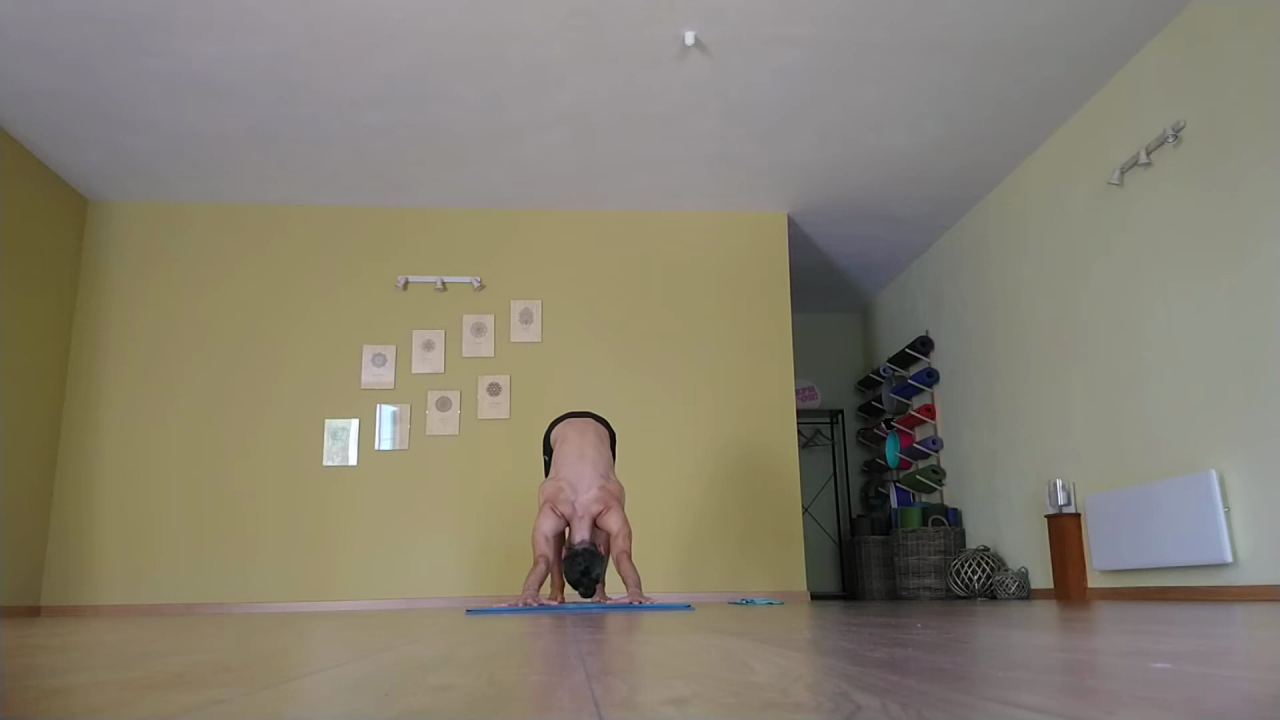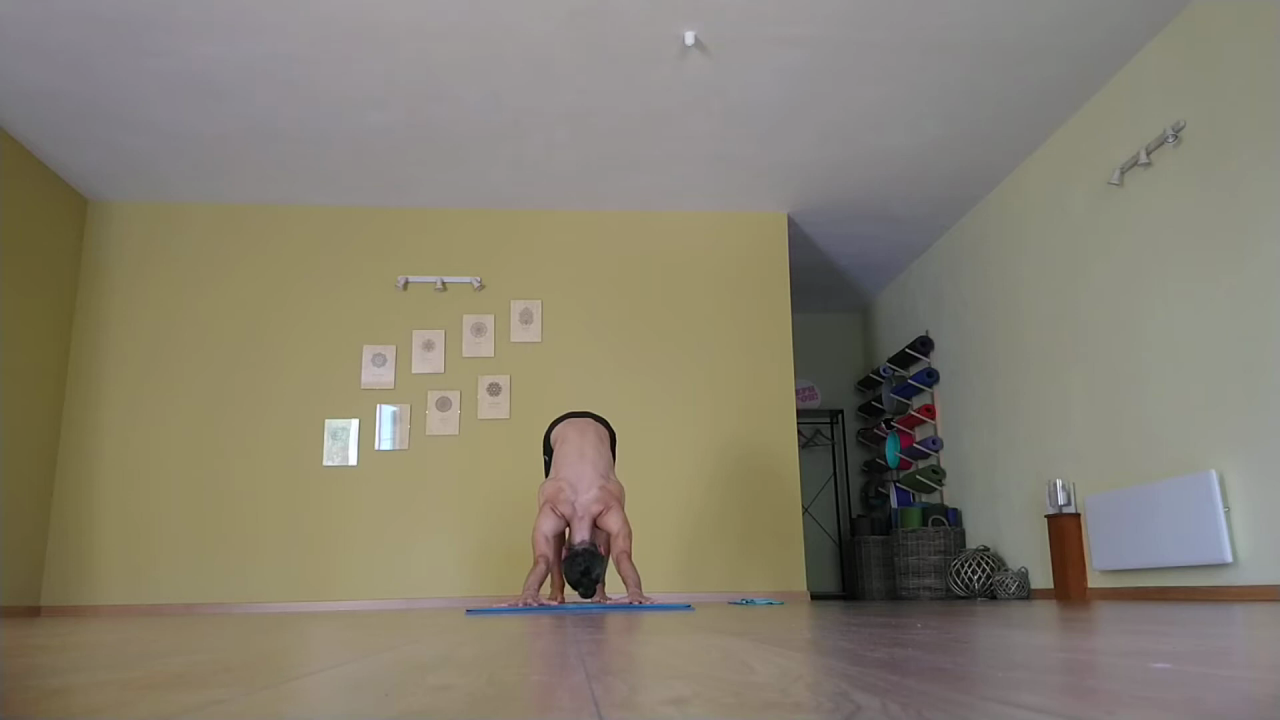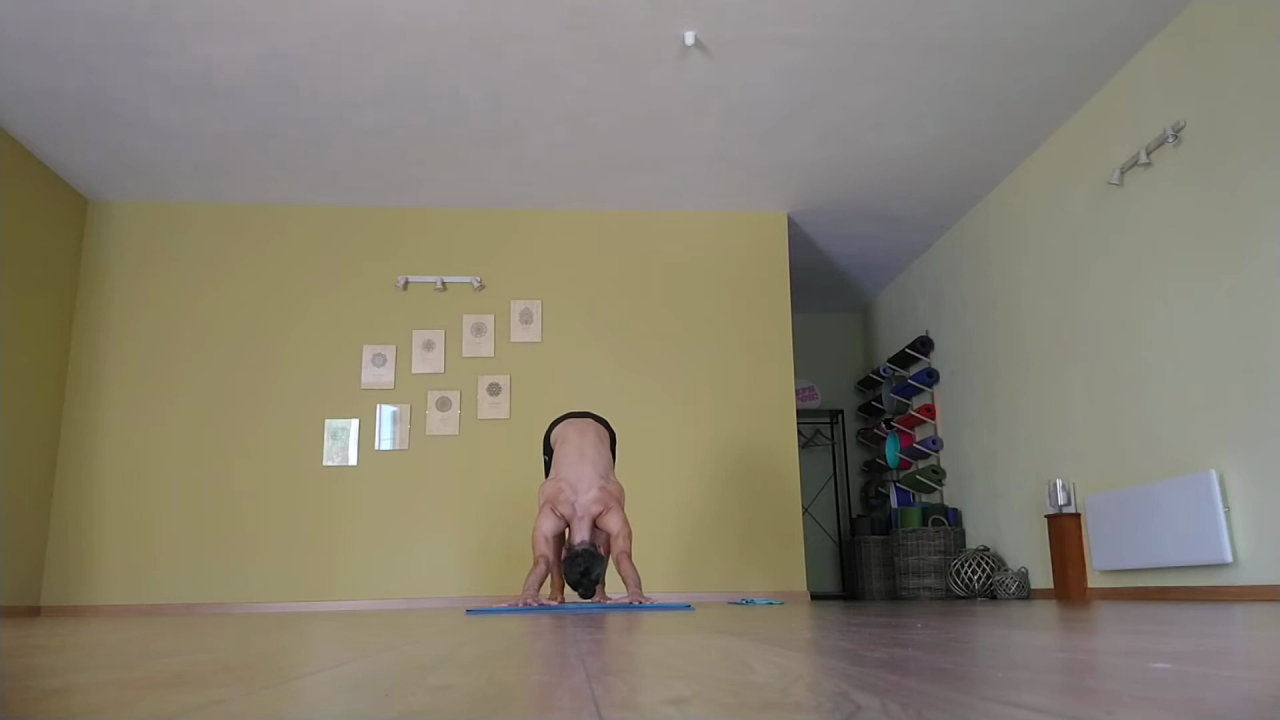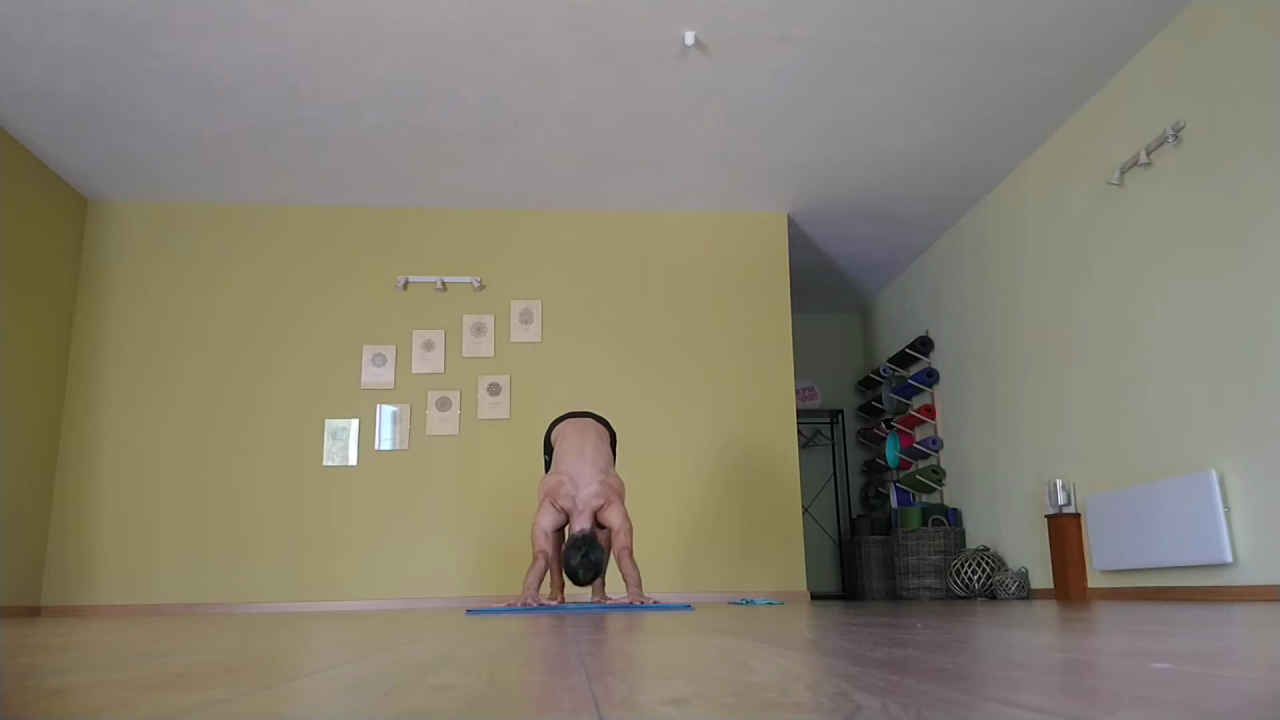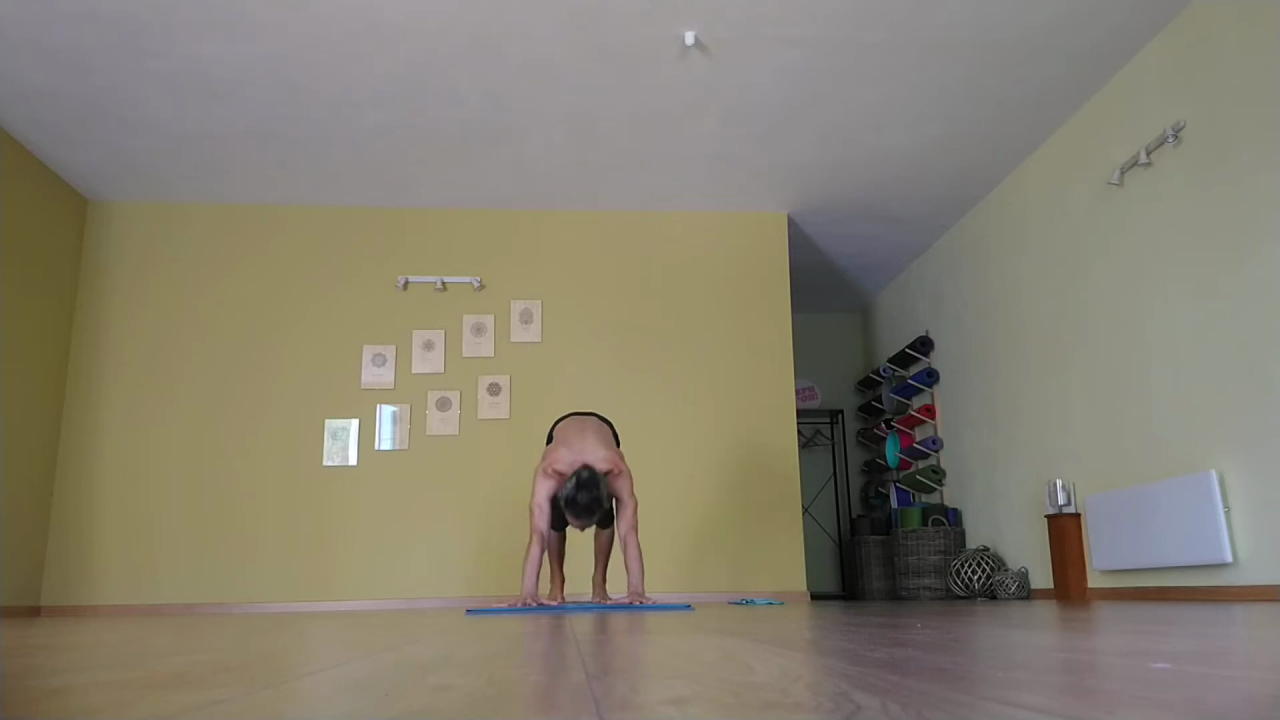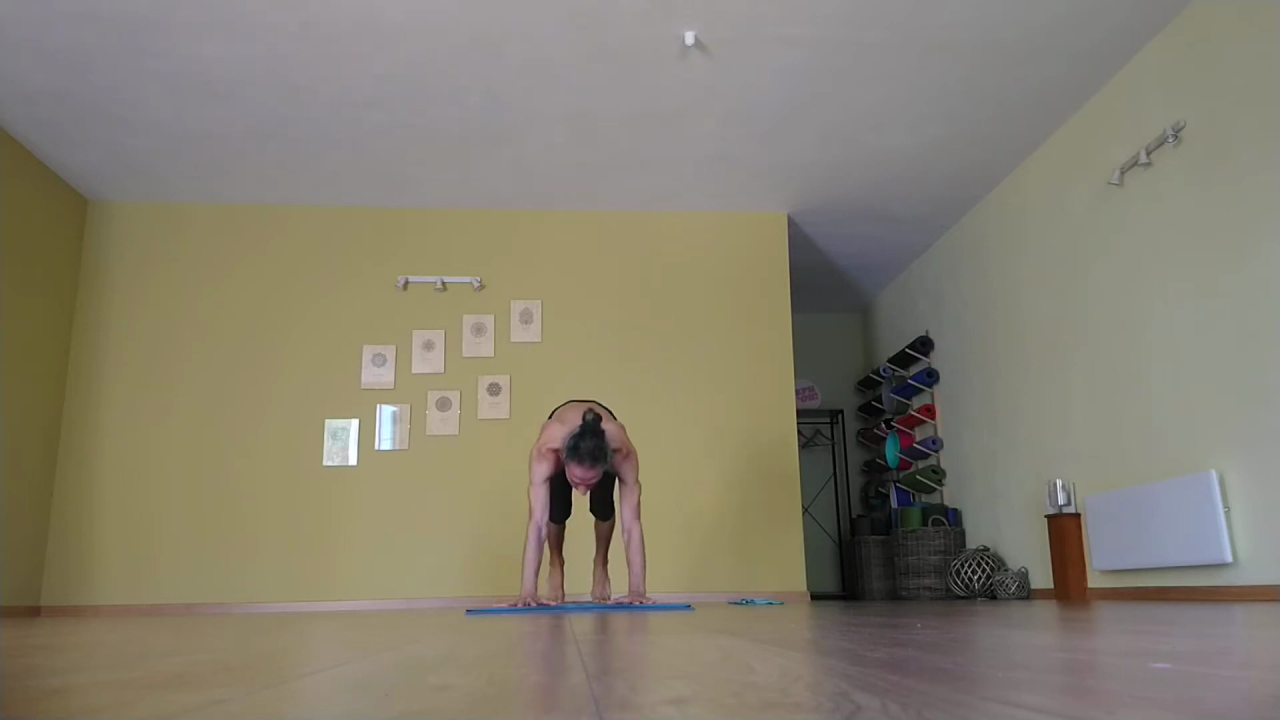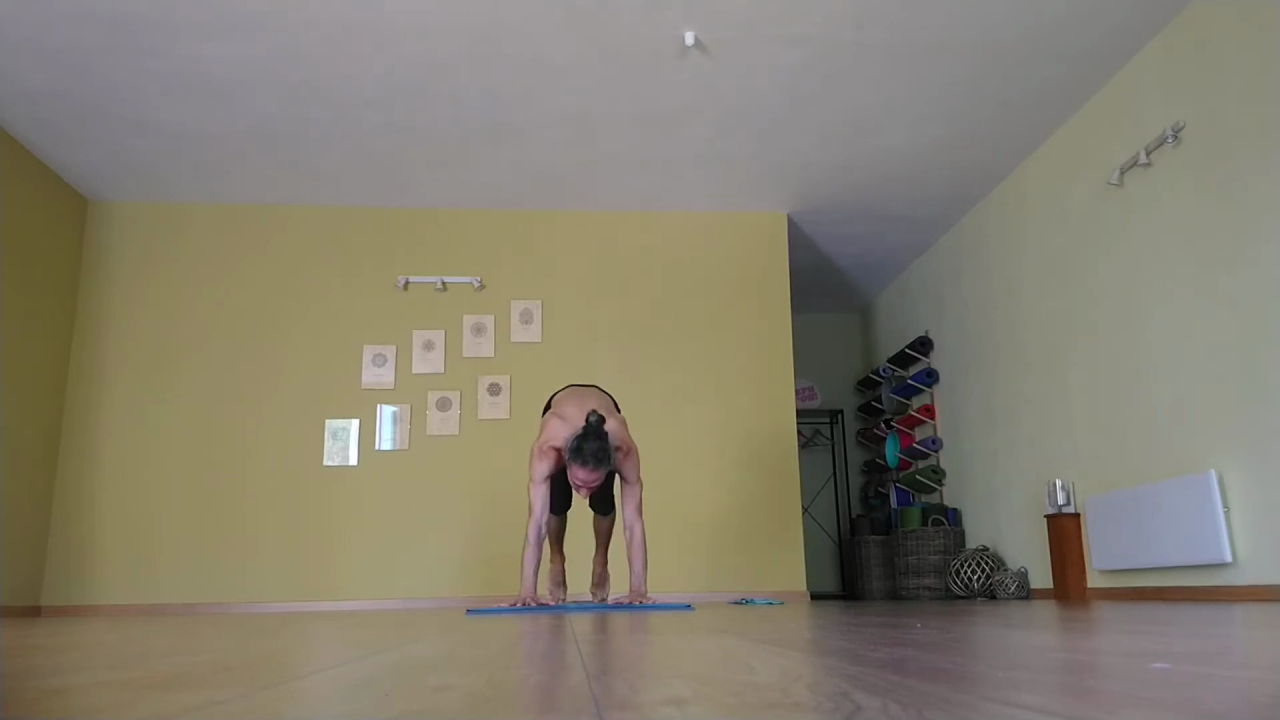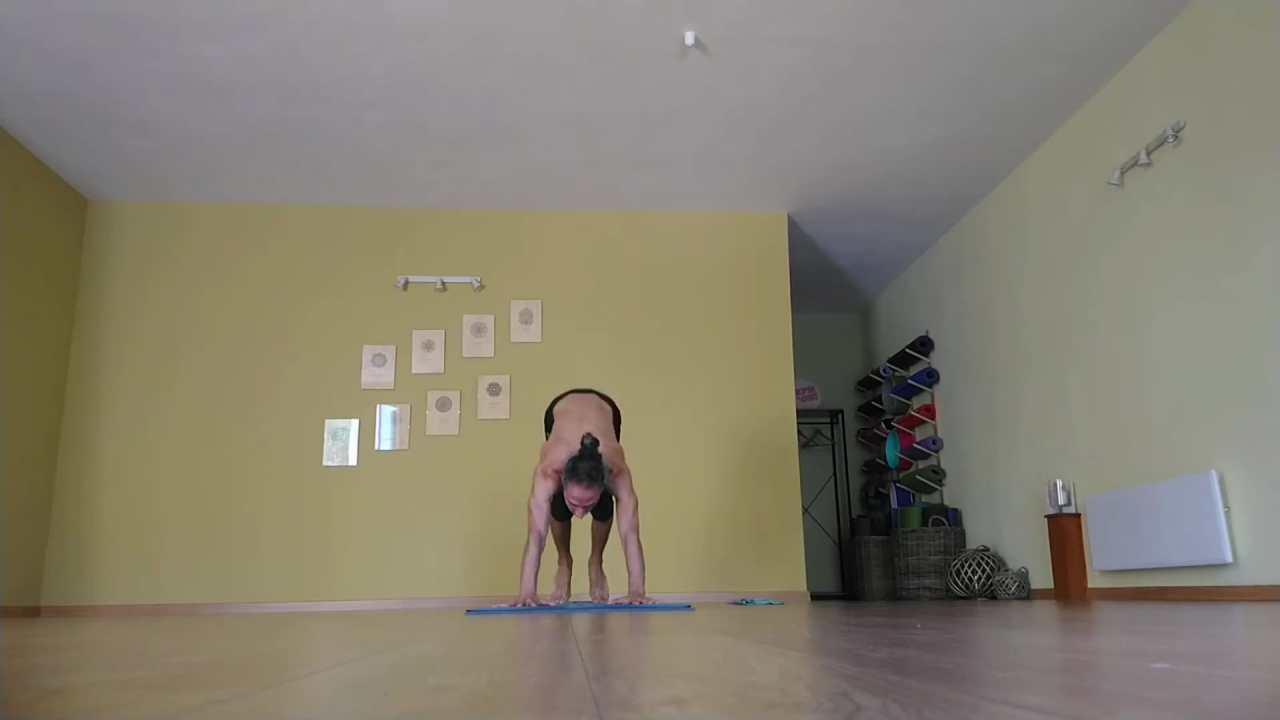
dt=0.4s
person 1, frame 1
left shoulder: (609, 508)
right shoulder: (552, 509)
left elbow: (623, 556)
right elbow: (541, 560)
left hip: (600, 429)
right hip: (558, 430)
left ankle: (600, 586)
right ankle: (556, 586)
person 1, frame 2
left shoulder: (609, 507)
right shoulder: (553, 509)
left elbow: (623, 556)
right elbow: (541, 560)
left hip: (600, 429)
right hip: (559, 431)
left ankle: (600, 586)
right ankle: (556, 587)
person 1, frame 3
left shoulder: (609, 508)
right shoulder: (553, 509)
left elbow: (623, 556)
right elbow: (541, 560)
left hip: (600, 430)
right hip: (559, 431)
left ankle: (599, 586)
right ankle: (556, 586)
person 1, frame 4
left shoulder: (610, 502)
right shoulder: (552, 503)
left elbow: (624, 552)
right elbow: (540, 555)
left wrist: (635, 591)
right wrist: (529, 592)
left hip: (600, 429)
right hip: (559, 430)
left knee: (603, 521)
right knee: (555, 523)
left ankle: (599, 586)
right ankle: (556, 586)
person 1, frame 5
left shoulder: (616, 472)
right shoulder: (549, 472)
left elbow: (628, 533)
right elbow: (538, 533)
left wrist: (636, 590)
right wrist: (528, 592)
left knee: (606, 517)
right knee: (556, 519)
left ankle: (600, 582)
right ankle: (556, 581)
person 1, frame 6
left shoulder: (622, 452)
right shoulder: (546, 451)
left elbow: (631, 523)
right elbow: (537, 523)
left hip: (606, 442)
right hip: (560, 438)
left knee: (603, 507)
right knee: (558, 510)
left ankle: (601, 564)
right ankle: (556, 565)
person 1, frame 7
left shoulder: (623, 450)
right shoulder: (547, 449)
left elbow: (634, 522)
right elbow: (537, 521)
left knee: (603, 502)
right knee: (558, 502)
left ankle: (601, 562)
right ankle: (556, 561)
person 1, frame 8
left shoulder: (616, 471)
right shoulder: (550, 470)
left elbow: (630, 532)
right elbow: (536, 533)
left wrist: (637, 587)
right wrist: (527, 589)
left knee: (603, 509)
right knee: (559, 510)
left ankle: (597, 562)
right ankle: (564, 562)
